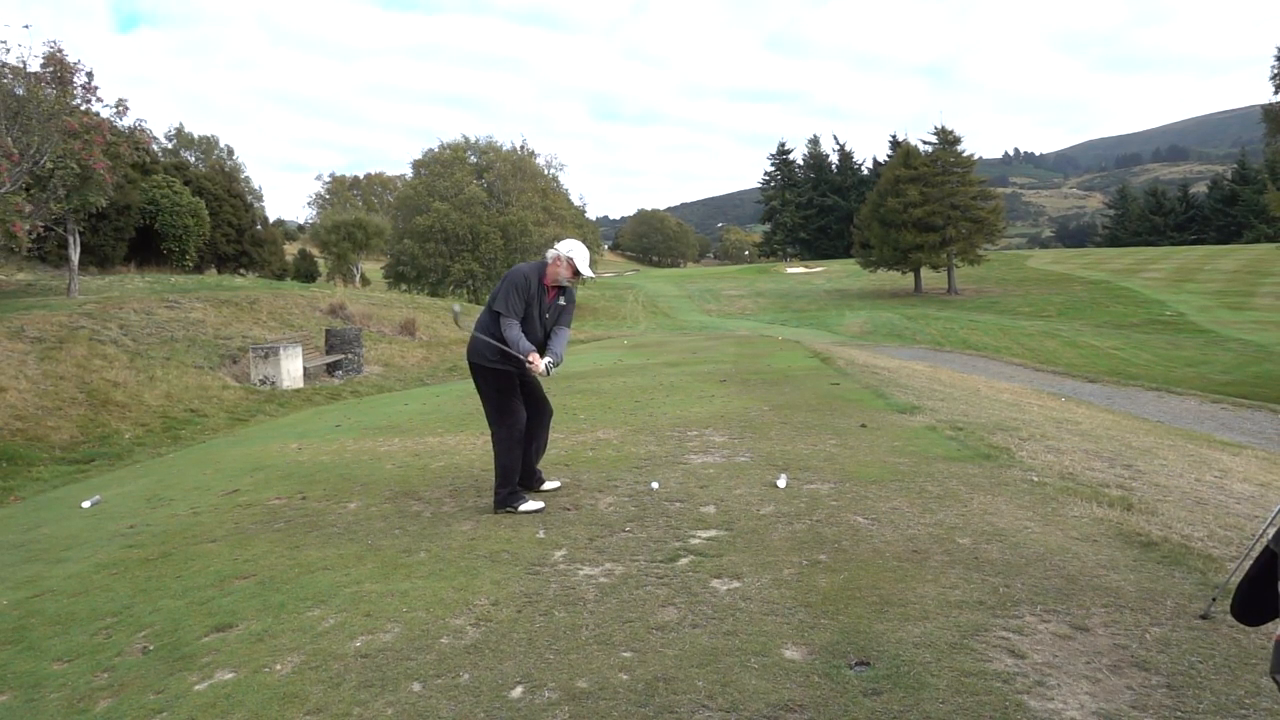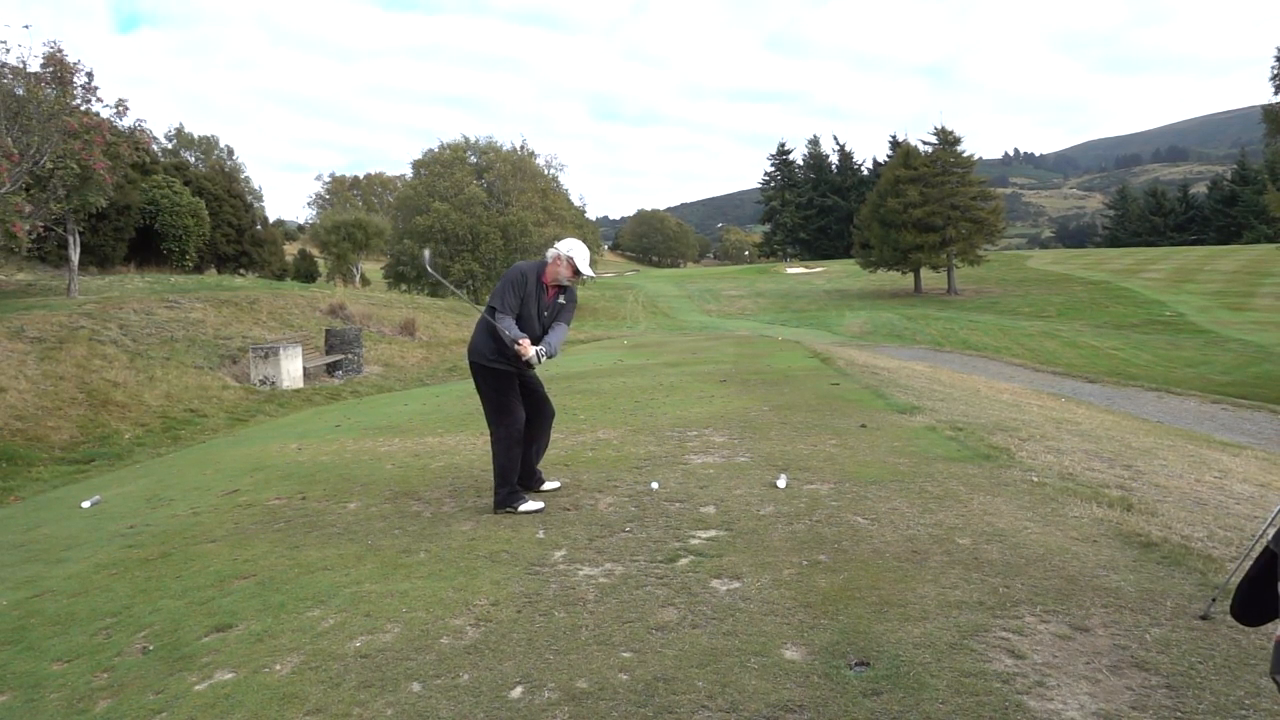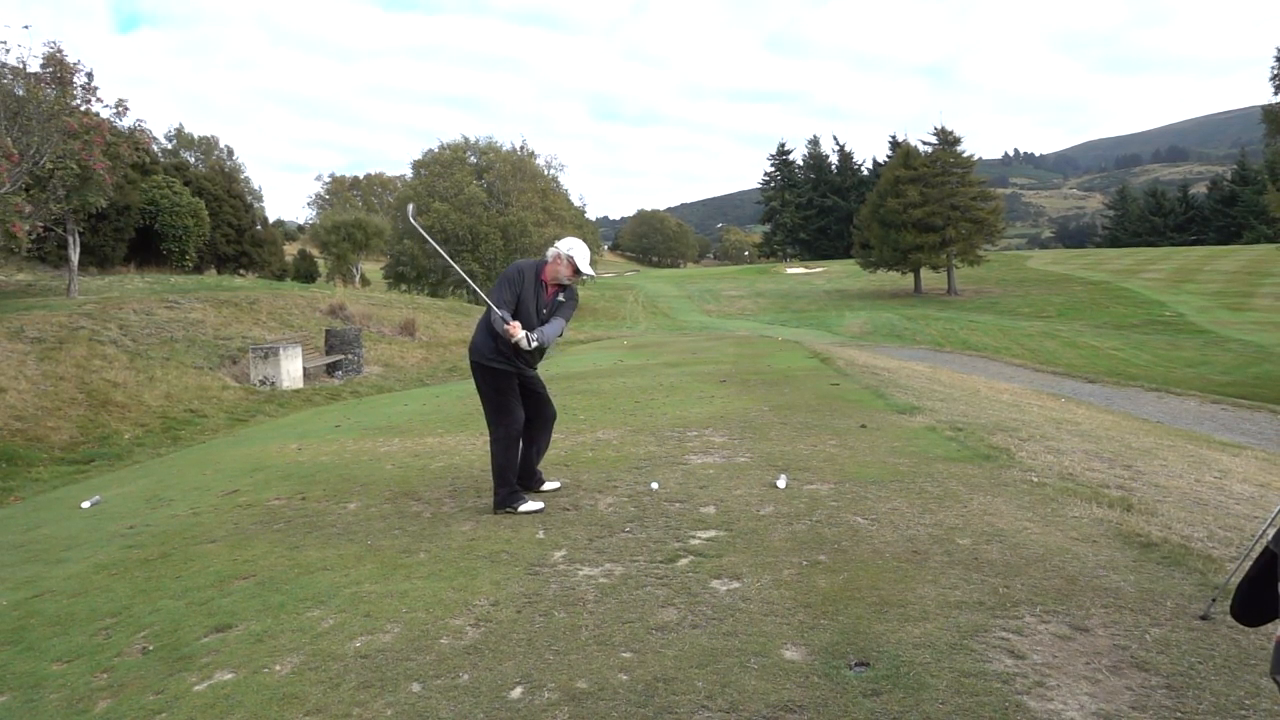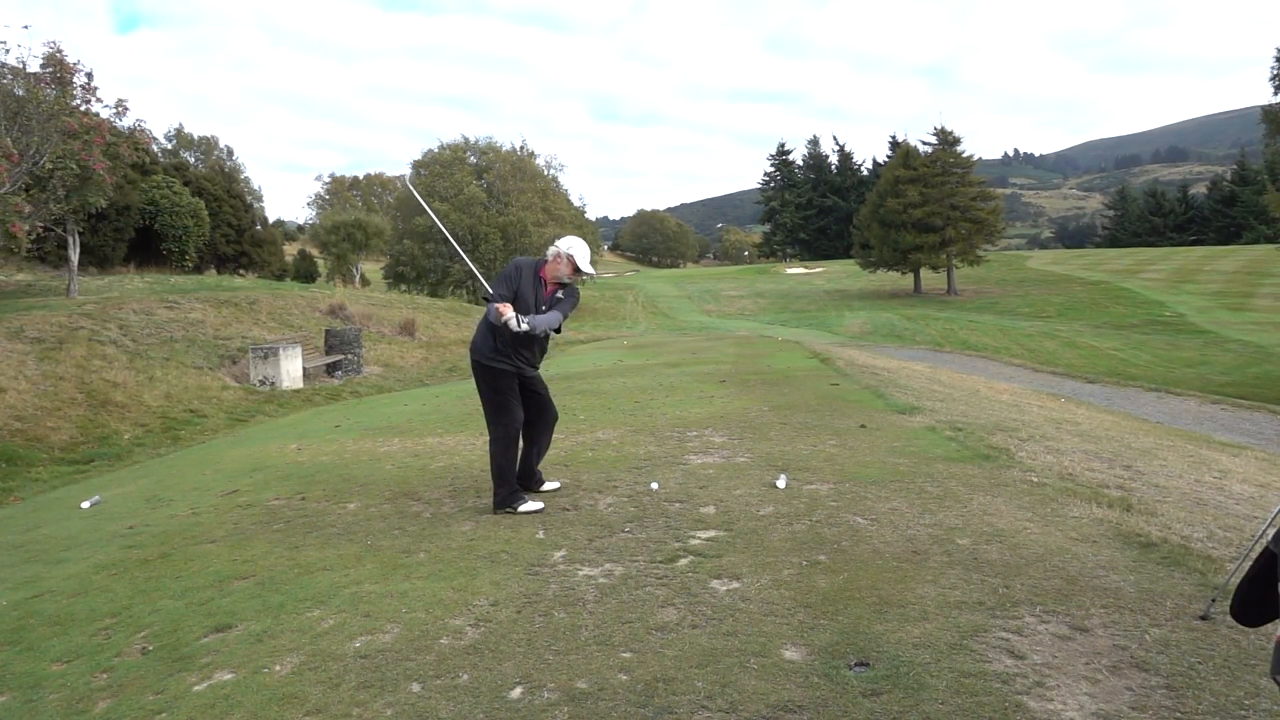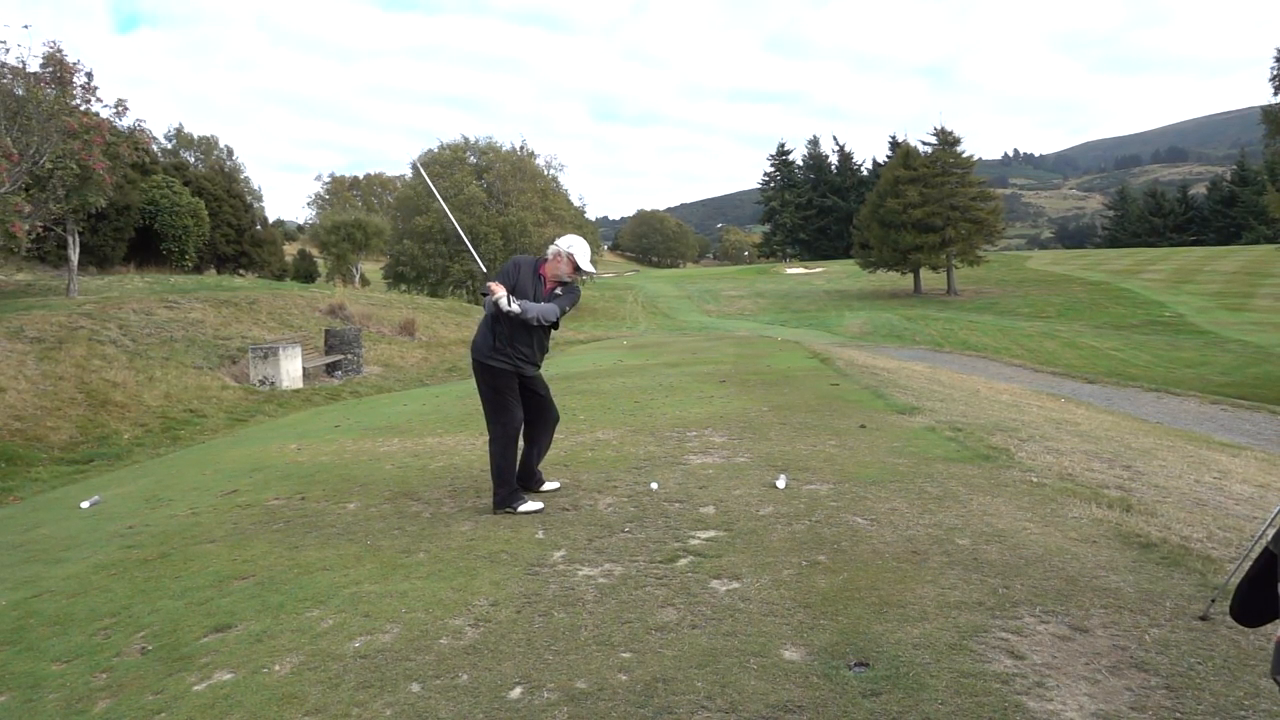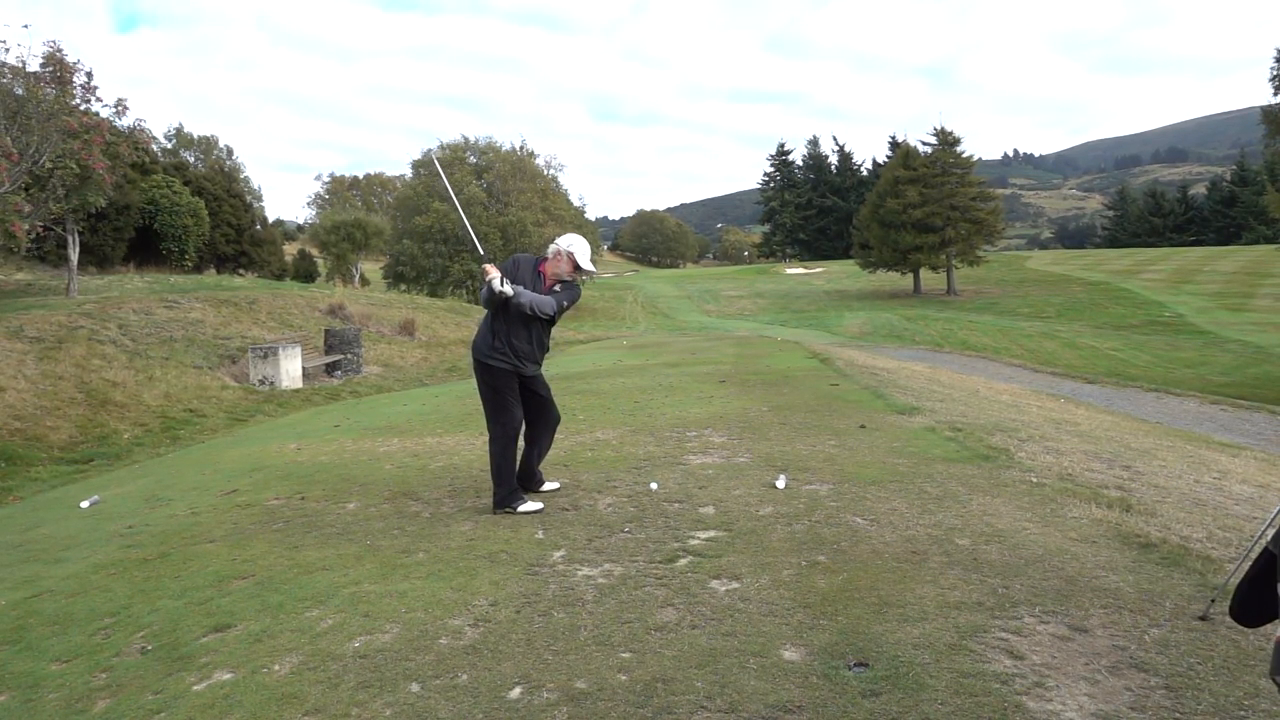
dt=0.4s
person 1, frame 1
left shoulder: (566, 293)
right shoulder: (522, 276)
left elbow: (561, 331)
right elbow: (508, 323)
left wrist: (549, 360)
right wrist: (529, 352)
left hip: (518, 361)
right hip: (491, 358)
left knee: (540, 413)
right knee: (511, 423)
left ankle: (528, 477)
right ankle: (507, 496)
person 1, frame 2
left shoulder: (568, 294)
right shoulder: (521, 274)
left elbow: (559, 329)
right elbow: (502, 317)
left wrist: (540, 351)
right wrist: (520, 340)
left hip: (520, 363)
right hip: (491, 357)
left knee: (542, 414)
right knee: (510, 423)
left ankle: (528, 477)
right ankle: (507, 496)
person 1, frame 3
left shoulder: (569, 295)
right shoulder: (520, 272)
left elbow: (556, 326)
right elbow: (498, 313)
left wrist: (530, 338)
right wrist: (512, 332)
left hip: (523, 363)
right hip: (492, 357)
left knee: (543, 415)
right knee: (509, 423)
left ankle: (528, 478)
right ankle: (507, 497)
person 1, frame 4
left shoulder: (569, 293)
right shoulder: (519, 269)
left elbow: (552, 320)
right elbow: (493, 309)
left wrist: (521, 322)
right wrist: (505, 318)
left hip: (525, 364)
right hip: (493, 358)
left knee: (545, 416)
right knee: (508, 423)
left ankle: (528, 478)
right ankle: (507, 497)
person 1, frame 5
left shoulder: (570, 291)
right shoulder: (519, 267)
left elbow: (548, 313)
right elbow: (490, 304)
left wrist: (513, 304)
right wrist: (497, 301)
left hip: (527, 364)
right hip: (494, 358)
left knee: (546, 417)
right knee: (507, 423)
left ankle: (528, 478)
right ankle: (506, 497)
person 1, frame 6
left shoulder: (570, 289)
right shoulder: (519, 265)
left elbow: (545, 306)
right elbow: (488, 301)
left wrist: (508, 288)
right wrist: (493, 286)
left hip: (528, 364)
right hip: (494, 357)
left knee: (546, 418)
right knee: (507, 424)
left ankle: (528, 478)
right ankle: (506, 497)
